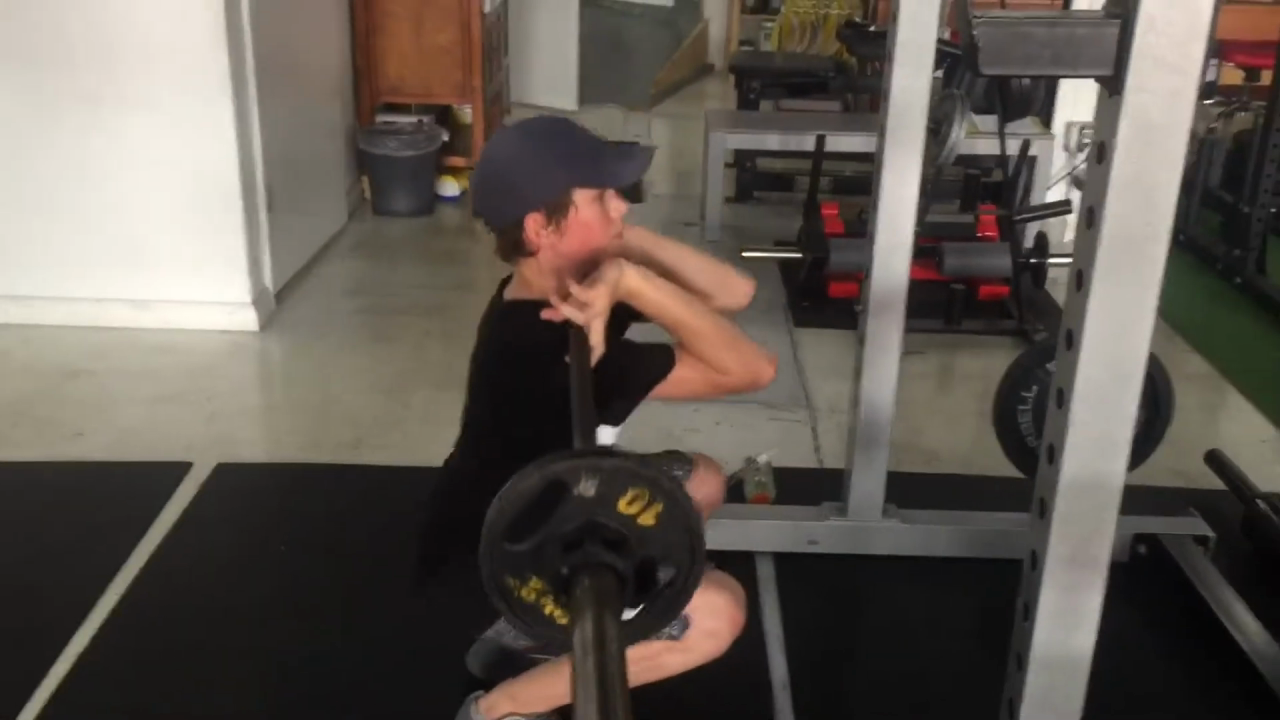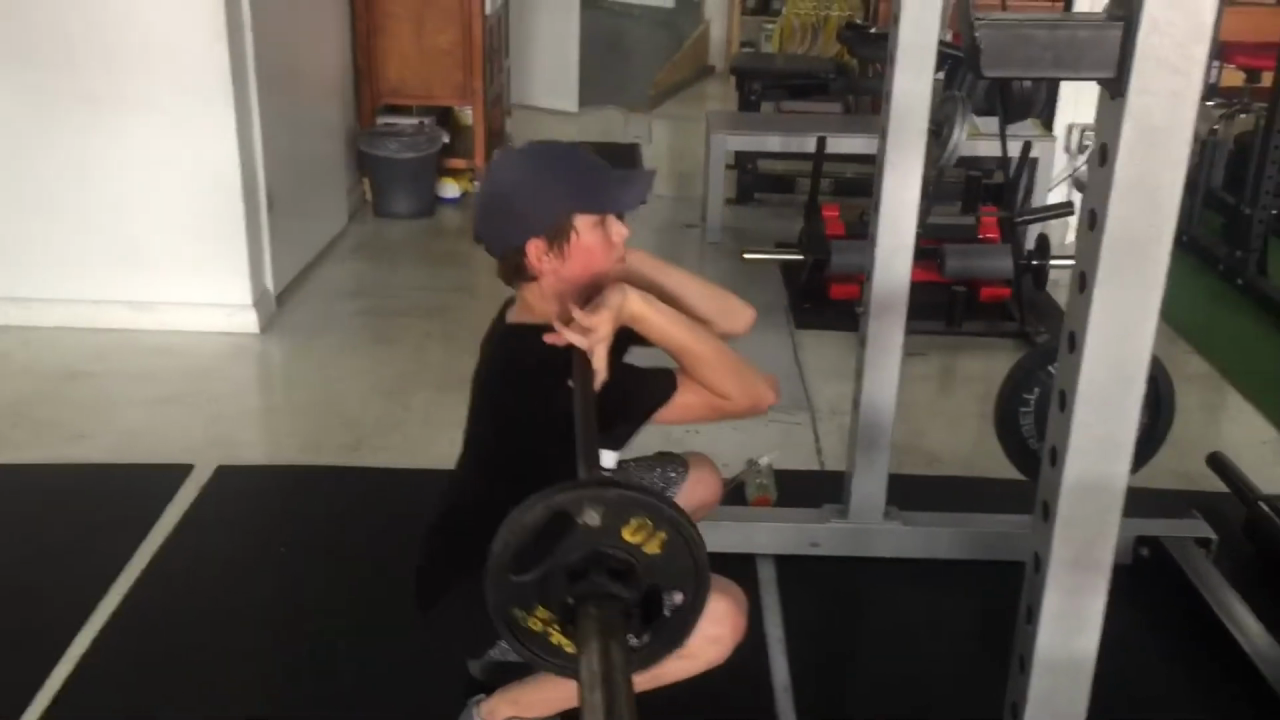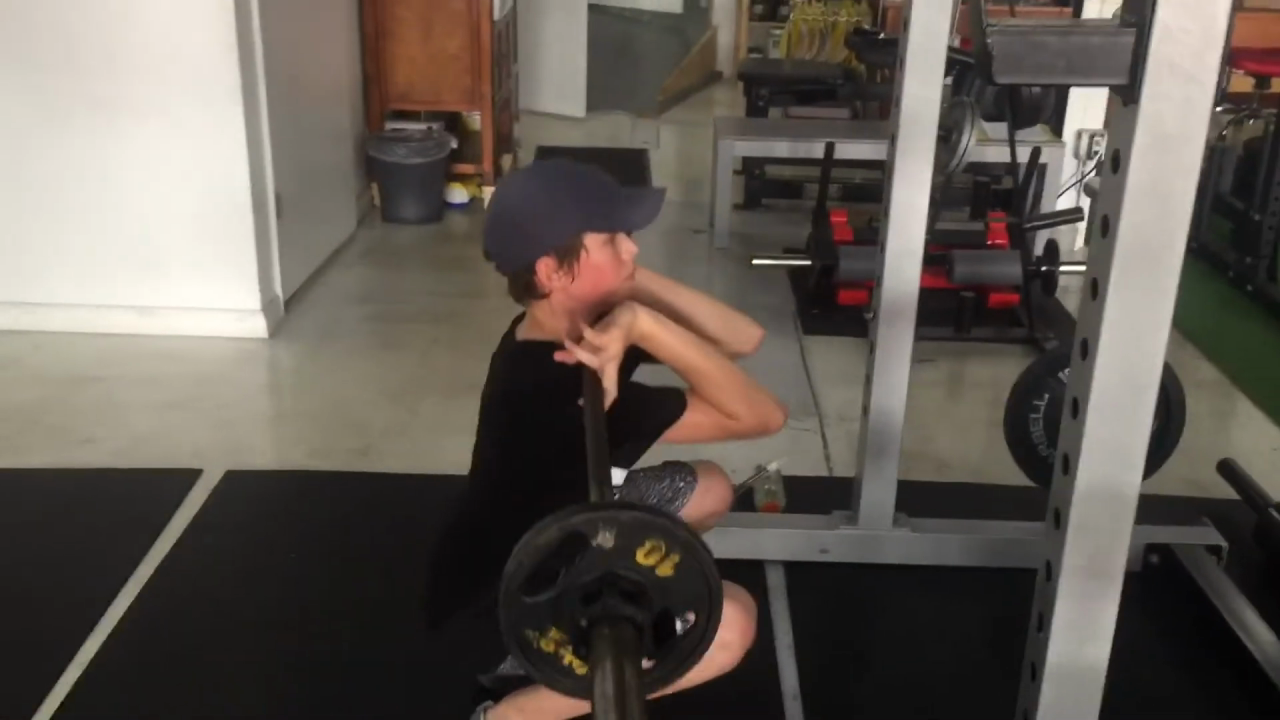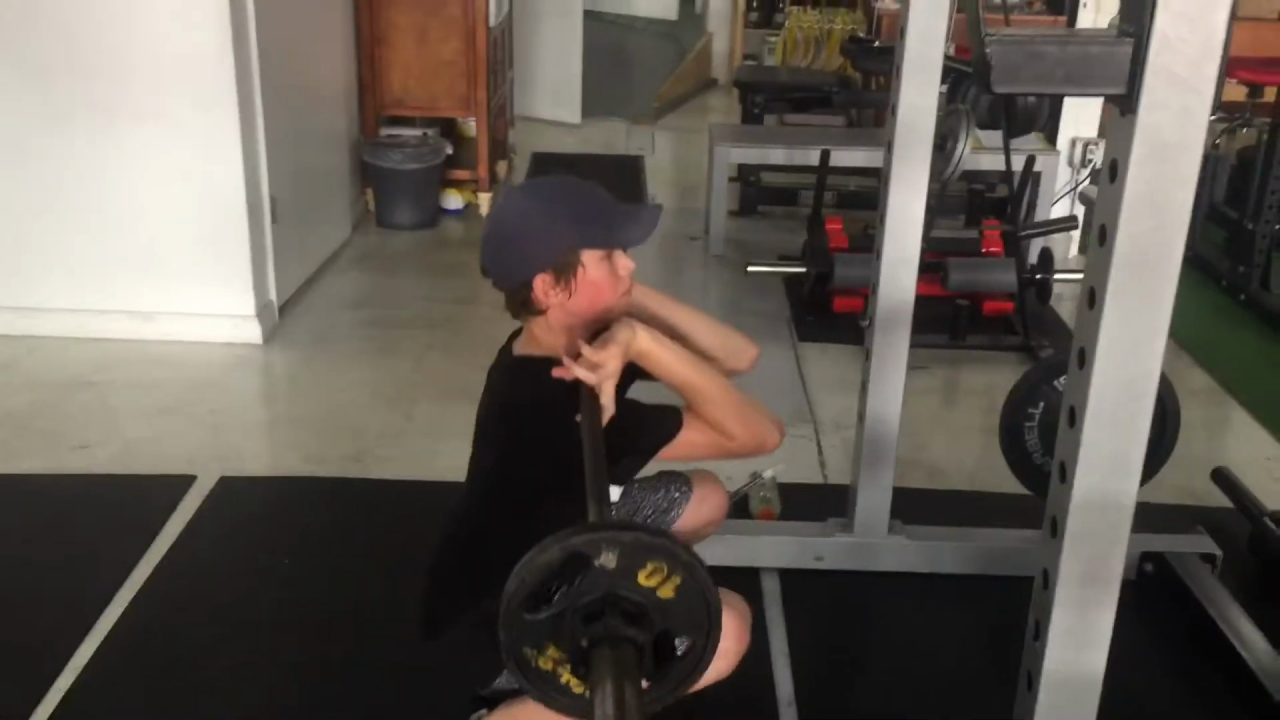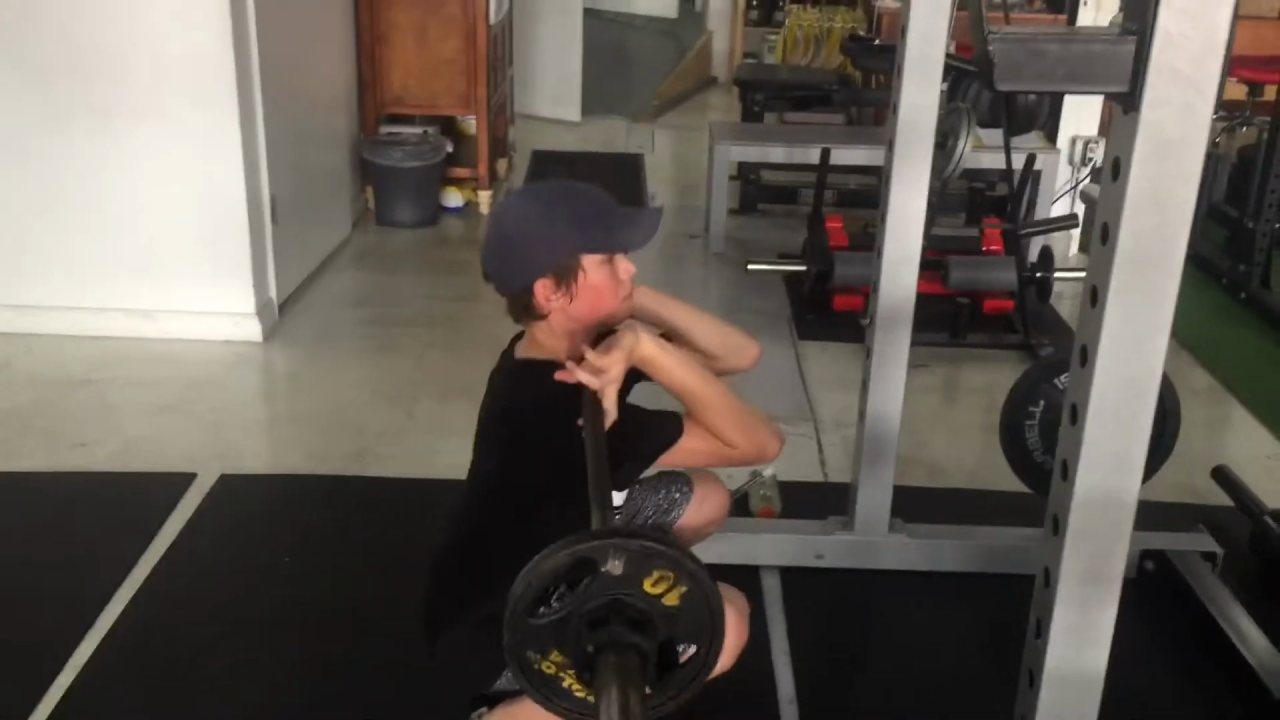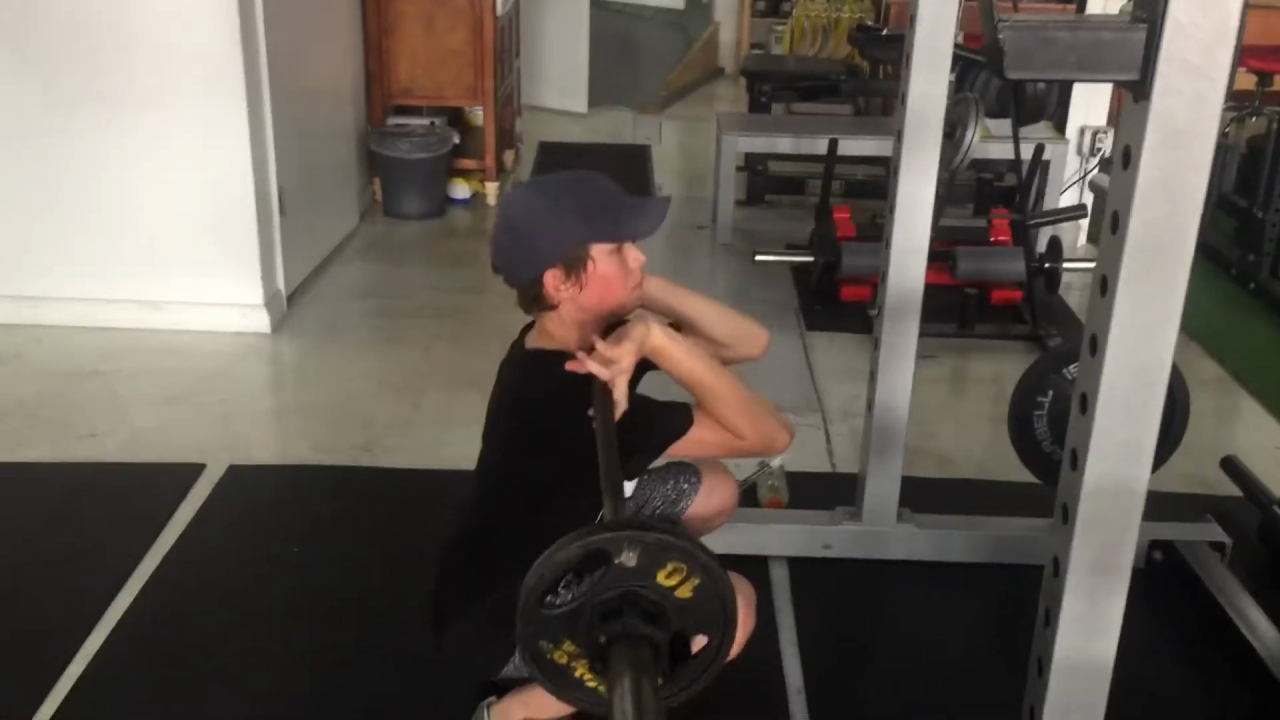
dt=0.1s
person 1, frame 1
left shoulder: (567, 291)
right shoulder: (540, 346)
left elbow: (735, 292)
right elbow: (750, 368)
left wrist: (624, 245)
right wrist: (629, 280)
left knee: (701, 481)
right knee: (715, 614)
left ankle: (520, 634)
person 1, frame 2
left shoulder: (567, 310)
right shoulder: (545, 372)
left elbow: (735, 318)
right elbow: (752, 393)
left wrist: (626, 267)
right wrist: (633, 305)
left knee: (697, 481)
right knee: (718, 619)
person 1, frame 3
left shoulder: (577, 330)
right shoulder: (553, 387)
left elbow: (743, 339)
right elbow: (760, 414)
left wrist: (637, 287)
right wrist: (644, 326)
right hip: (492, 611)
left knee: (707, 490)
right knee: (728, 624)
person 1, frame 4
left shoulder: (576, 343)
right shoulder: (550, 404)
left elbow: (738, 355)
right elbow: (757, 434)
left wrist: (633, 301)
right wrist: (642, 342)
right hip: (487, 625)
left knee: (703, 499)
right knee: (722, 630)
person 1, frame 5
left shoulder: (575, 347)
right shoulder: (552, 408)
left elbow: (740, 354)
right elbow: (759, 442)
left wrist: (638, 305)
right wrist: (645, 349)
left hip: (532, 568)
right hip: (489, 626)
left knee: (704, 499)
right knee: (721, 621)
person 1, frame 6
left shoulder: (584, 338)
right shoulder: (561, 399)
left elbow: (749, 341)
right elbow: (768, 434)
left wrist: (647, 296)
right wrist: (655, 339)
left hip: (539, 561)
right hip: (497, 618)
left knee: (713, 489)
right knee: (727, 610)
